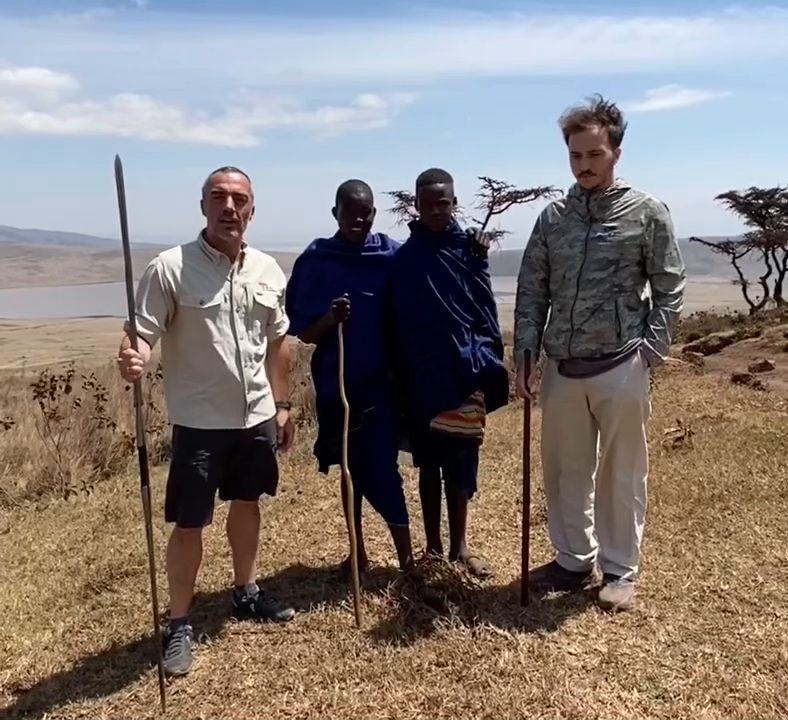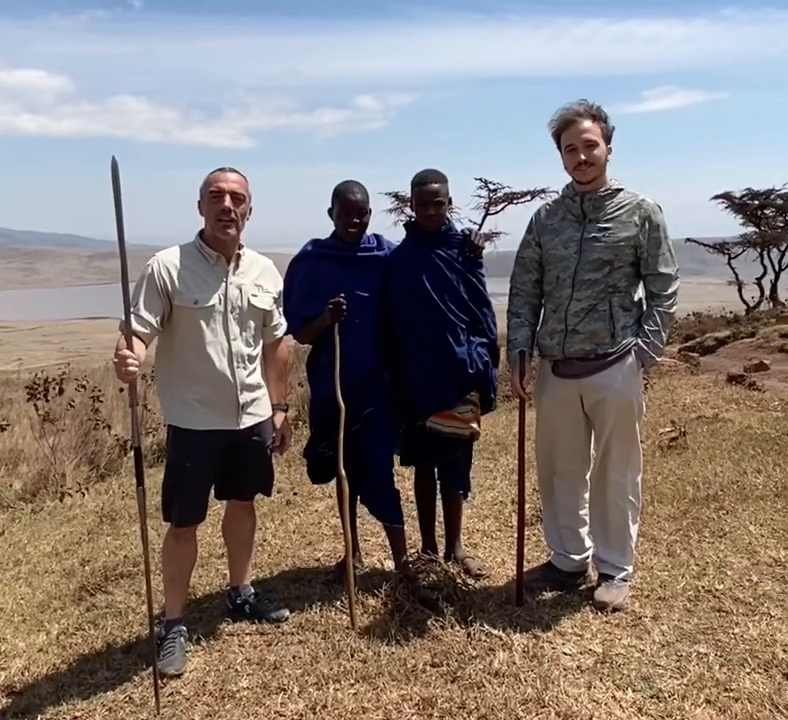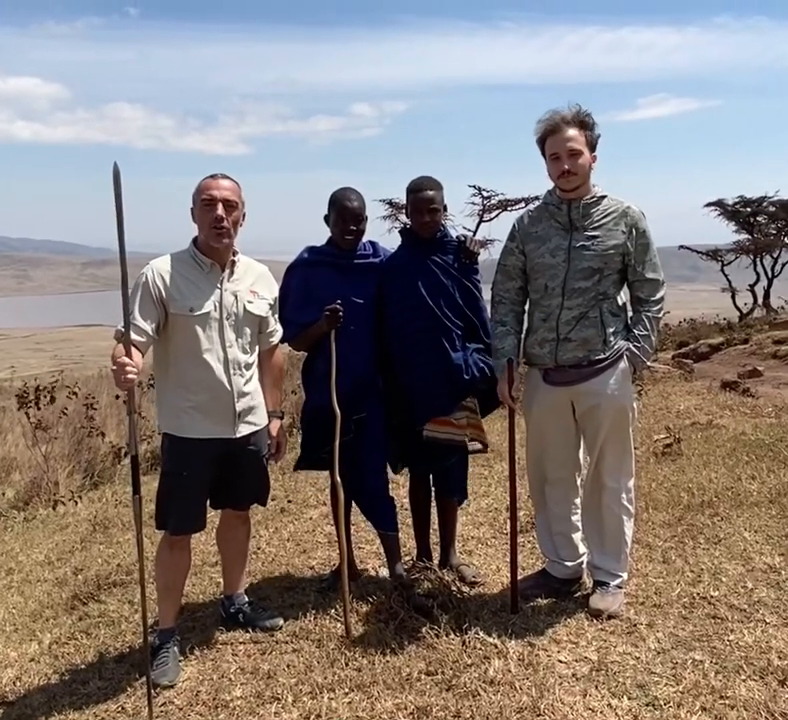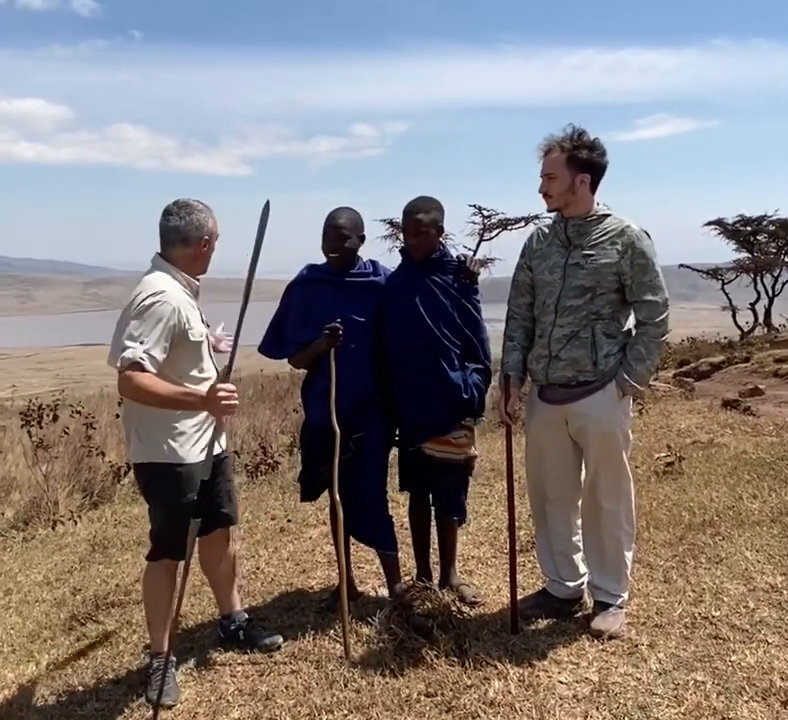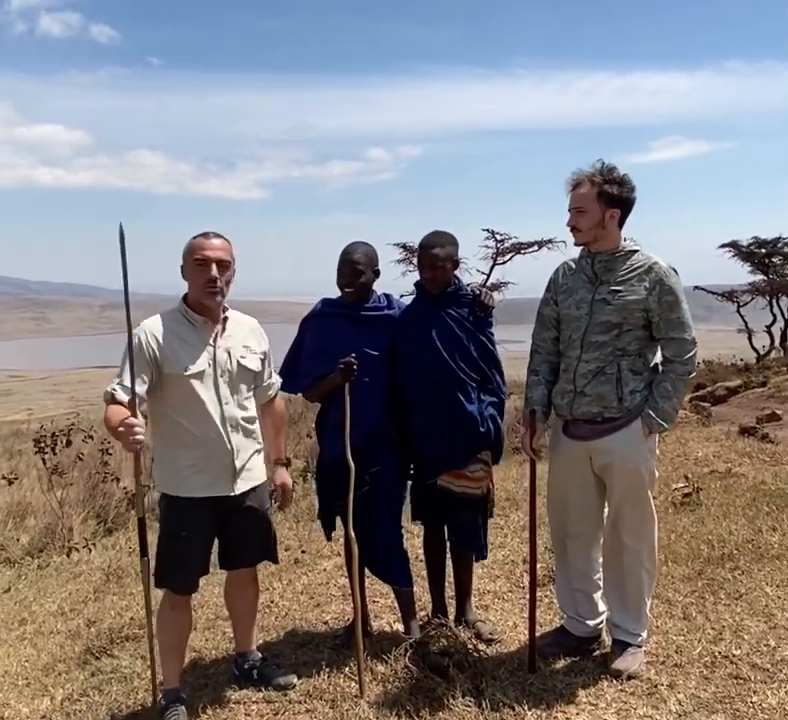
dt=1s
person 1, frame 1
left shoulder: (647, 212)
right shoulder: (552, 217)
left elbow: (670, 289)
right elbow: (531, 290)
left wrist: (649, 351)
right wrist: (524, 353)
left hip: (620, 368)
right hip: (561, 368)
left knee: (621, 474)
right knee: (565, 471)
left ankle: (620, 570)
right ankle: (574, 561)
person 1, frame 2
left shoulder: (640, 212)
right shoulder: (545, 217)
left elbow: (664, 290)
right elbow: (524, 291)
left wrist: (644, 351)
right wrist: (519, 354)
left hip: (614, 367)
right hip: (555, 368)
left knee: (616, 472)
right knee: (559, 471)
left ankle: (615, 569)
right ankle: (569, 560)
person 1, frame 3
left shoulder: (625, 218)
right shoulder: (528, 225)
left elbow: (650, 295)
right elbow: (506, 298)
left wrist: (635, 356)
right wrist: (504, 364)
left hip: (605, 373)
right hip: (543, 375)
left knee: (610, 480)
right knee: (550, 479)
left ankle: (609, 576)
right ankle: (563, 568)
person 1, frame 4
left shoulder: (626, 239)
right shoulder: (538, 241)
left elbow: (654, 318)
right elbow: (519, 315)
left wrist: (629, 382)
right wrist: (511, 378)
left hip: (600, 395)
right hip: (544, 395)
left knee: (607, 499)
right knee: (550, 498)
left ankle: (610, 596)
right ankle: (563, 587)
person 1, frame 5
left shoulder: (653, 275)
right shoulder: (564, 276)
left elbow: (681, 355)
right elbow: (544, 350)
left wrist: (654, 419)
right wrist: (535, 412)
left hip: (626, 432)
right hip: (568, 431)
left knee: (629, 537)
right knee: (572, 535)
left ankle: (629, 635)
right ankle: (582, 625)
person 2, frame 1
left shoulder: (268, 269)
right shoulder: (170, 267)
right elbow: (141, 333)
left wrist: (282, 405)
right wrist: (132, 357)
left hip: (256, 417)
right hip: (200, 421)
left knee: (247, 504)
right knee: (189, 523)
left ankle: (246, 592)
right ankle: (179, 624)
person 2, frame 2
left shoulder: (265, 271)
right shoulder: (166, 267)
right elbow: (137, 331)
left wrist: (279, 407)
right wrist: (128, 357)
left hip: (251, 417)
right hip: (194, 421)
left knee: (243, 503)
right knee: (183, 522)
left ankle: (241, 593)
right ankle: (173, 625)
person 2, frame 3
left shoulder: (260, 277)
right shoulder: (161, 275)
right elbow: (131, 340)
left wrist: (274, 414)
right wrist: (124, 365)
left hip: (247, 425)
right hip: (189, 429)
left knee: (237, 512)
right knee: (178, 532)
left ankle: (234, 602)
right ankle: (166, 635)
person 2, frame 4
left shoulder: (177, 290)
right shoulder: (162, 298)
right elbow: (130, 379)
left wrist: (206, 351)
right wrist: (199, 399)
left hip: (203, 443)
right hip: (170, 452)
left knee: (218, 532)
right knee: (168, 554)
left ankle: (232, 620)
right ankle: (159, 658)
person 2, frame 5
left shoulder: (250, 330)
right shoulder: (153, 335)
left elbow: (270, 400)
right elbow: (116, 404)
left wrist: (279, 463)
right wrist: (123, 428)
left hip: (247, 480)
right hip: (187, 488)
left knee: (245, 571)
right knee: (178, 590)
left ankle: (247, 660)
person 3, frame 1
left shoulder: (468, 248)
right shoulder: (405, 257)
left elbow: (485, 306)
right elbow: (399, 323)
left wrist: (485, 356)
right wrist: (402, 379)
left hip: (465, 373)
right hip: (424, 378)
left knee: (460, 463)
right knee: (430, 463)
left ankle: (459, 545)
right ankle: (433, 546)
person 3, frame 2
left shoulder: (463, 249)
right shoulder: (400, 257)
left elbow: (481, 309)
right elbow: (394, 322)
left wrist: (480, 360)
right wrist: (398, 377)
left hip: (459, 374)
right hip: (419, 378)
left knee: (456, 464)
right knee: (424, 464)
left ankle: (454, 546)
right ankle: (428, 547)
person 3, frame 3
left shoulder: (459, 256)
right shoulder: (395, 265)
left elbow: (477, 315)
right elbow: (389, 329)
left wrist: (478, 367)
right wrist: (392, 386)
left hip: (455, 382)
right hip: (414, 387)
left knee: (450, 471)
right knee: (420, 471)
left ankle: (449, 553)
right ankle: (423, 554)
person 3, frame 4
left shoulder: (457, 277)
right shoulder: (395, 283)
left elbow: (475, 337)
right elbow: (388, 346)
left wrist: (474, 388)
right wrist: (391, 401)
left hip: (453, 402)
right hip: (413, 404)
left knee: (450, 491)
right knee: (419, 490)
left ankle: (449, 572)
right ankle: (423, 573)
person 3, frame 5
left shoulder: (472, 310)
right shoulder: (409, 316)
left elbow: (490, 372)
right elbow: (402, 380)
left wrist: (489, 423)
right wrist: (406, 436)
left hip: (468, 436)
right hip: (428, 438)
left knee: (466, 526)
right knee: (434, 524)
left ankle: (465, 607)
right ankle: (438, 608)
person 4, frame 1
left shoulder: (392, 254)
right shoulder: (314, 260)
right elbow: (303, 333)
right wrist: (328, 319)
left hip: (382, 381)
right hip: (336, 381)
left knee: (382, 470)
right knee: (350, 468)
left ankle: (406, 558)
right ankle: (358, 550)
person 4, frame 2
left shoulder: (388, 255)
right shoulder: (310, 261)
right elbow: (299, 333)
right wrist: (325, 319)
left hip: (378, 382)
right hip: (332, 383)
left knee: (378, 471)
right knee: (345, 469)
left ankle: (401, 557)
right ankle: (353, 551)
person 4, frame 3
left shoulder: (383, 262)
right shoulder: (306, 268)
right elbow: (295, 341)
right wrist: (321, 326)
left hip: (373, 389)
right hip: (327, 390)
left knee: (371, 478)
right knee: (340, 477)
left ankle: (395, 563)
right ankle: (346, 560)
person 4, frame 4
left shoulder: (381, 282)
right shoulder: (305, 286)
right elbow: (296, 359)
right wrist: (321, 344)
left hip: (370, 409)
right hip: (326, 409)
left knee: (370, 497)
right knee: (339, 496)
left ankle: (395, 583)
right ankle: (347, 580)
person 4, frame 5
left shoulder: (395, 315)
right shoulder: (319, 320)
right elbow: (309, 393)
right wrist: (335, 379)
left hip: (384, 444)
right hip: (339, 444)
left knee: (385, 533)
right knee: (353, 531)
left ankle: (410, 620)
right ankle: (361, 616)
